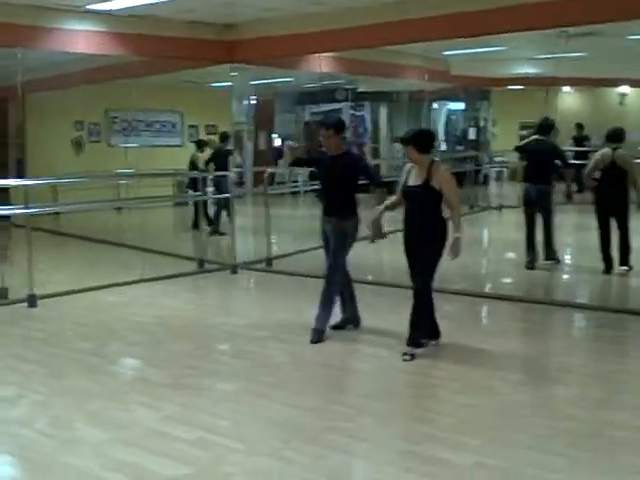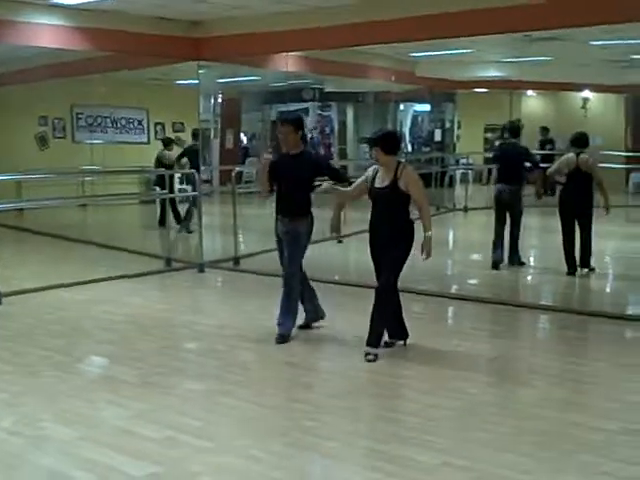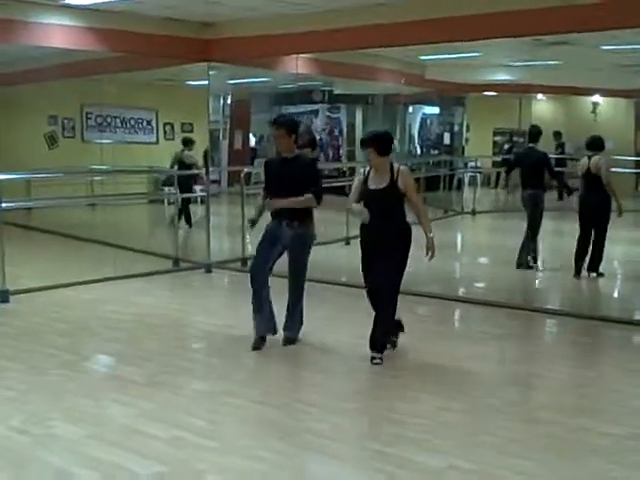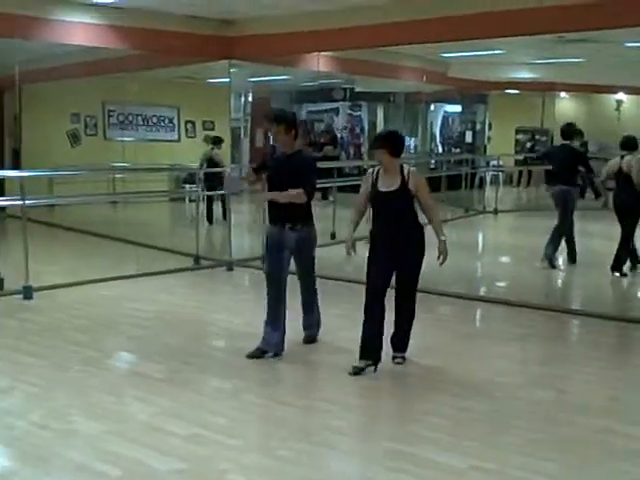
dt=0.5s
person 1, frame 1
left shoulder: (439, 171)
right shoulder: (408, 170)
left elbow: (455, 206)
right elbow: (400, 198)
left wrist: (457, 235)
right wrist: (384, 207)
left hip: (432, 235)
right hip: (411, 234)
left knee: (421, 286)
right knee: (419, 285)
left ankle: (415, 341)
right ankle: (430, 332)
person 1, frame 2
left shoulder: (406, 173)
right shoulder: (373, 172)
left elbow: (423, 206)
right elbow: (351, 193)
left wrist: (427, 235)
right wrist: (333, 191)
left hip: (399, 237)
right hip: (377, 235)
left knee: (384, 287)
right knee: (387, 286)
left ankle: (373, 343)
right ankle: (398, 333)
person 1, frame 3
left shoulder: (401, 174)
right shoulder: (362, 175)
left elbow: (418, 207)
right elbow: (351, 203)
left wrist: (429, 235)
right wrist: (355, 207)
left hip: (396, 240)
right hip: (369, 239)
left knee: (387, 292)
right knee: (372, 290)
left ankle: (378, 347)
right ankle: (393, 328)
person 1, frame 4
left shoulder: (412, 176)
right shoulder: (370, 177)
left elbow: (430, 209)
right elbow: (359, 208)
left wrist: (441, 238)
right wrist: (351, 233)
left hip: (410, 242)
right hip: (380, 243)
left knee: (405, 296)
right knee: (373, 295)
left ankle: (400, 348)
right ankle: (368, 356)
person 2, frame 1
left shoulder: (354, 161)
right shoulder: (320, 158)
left elbow: (377, 185)
right elbow: (291, 162)
right wrist: (289, 151)
left hip: (345, 222)
right hip: (327, 221)
left knee: (332, 272)
right knee: (338, 270)
left ankle: (320, 325)
right ankle: (351, 315)
person 2, frame 2
left shoulder: (312, 161)
right shoulder: (278, 161)
left elbow: (344, 182)
right elbow: (265, 190)
right wrist: (264, 167)
left hip: (299, 223)
right hip: (280, 221)
left knee: (290, 274)
right knee: (293, 270)
left ankle: (285, 327)
right ankle: (314, 311)
person 2, frame 3
left shoulder: (307, 164)
right shoulder: (270, 164)
left elbow: (315, 198)
left wrist: (283, 202)
right wrist: (258, 214)
left hip: (300, 228)
right hip: (276, 225)
left knee: (296, 280)
right knee: (257, 272)
left ankle: (292, 329)
right ankle: (264, 326)
person 2, frame 4
left shoulder: (306, 162)
right shoulder: (273, 160)
left elbow: (305, 195)
right elbow: (256, 172)
left wrist: (269, 195)
left hip: (302, 231)
right hip: (276, 231)
left knee: (307, 282)
right knee: (274, 286)
left ankle: (311, 326)
right ankle: (272, 342)
person 3, frame 1
left shoulder: (529, 146)
right shoulder: (553, 148)
left elbow: (516, 148)
right elbow: (566, 167)
left wrist: (531, 138)
right wrist: (568, 187)
left hip: (529, 188)
right hip: (544, 189)
left knee: (530, 225)
right knee: (547, 223)
left ankle: (530, 259)
right ankle: (550, 255)
person 3, frame 2
left shoulder: (500, 149)
right shoulder: (522, 150)
right elbow: (536, 168)
right wrist: (538, 187)
left hip: (500, 188)
right hip: (514, 190)
left knee: (499, 225)
right knee: (515, 225)
left ankle: (496, 258)
right ankle: (514, 258)
person 3, frame 3
left shoulder: (520, 155)
right shoulder: (542, 156)
left elbow: (508, 171)
right elbow: (553, 175)
right wrist: (567, 189)
left hip: (524, 192)
right hip: (536, 193)
left knee: (532, 224)
right knee: (532, 227)
left ankle: (532, 254)
right ankle: (522, 261)
person 3, frame 4
left shoulder: (553, 151)
right shoulder: (577, 153)
left elbow: (540, 158)
right elbow: (590, 172)
left hip: (555, 188)
right hip: (568, 189)
left knee: (567, 222)
right knee: (562, 224)
left ankle: (571, 256)
right ankle: (549, 254)
person 4, frame 1
left shoulder: (600, 154)
right shoulder: (626, 155)
left elbow: (587, 175)
right elbow: (633, 179)
left wrist: (594, 187)
left hip: (602, 195)
right hip: (620, 195)
left knee: (604, 230)
right knee: (623, 229)
left ankle: (608, 266)
right ankle: (624, 262)
person 4, frame 2
left shoulder: (565, 159)
right shoulder: (589, 160)
left elbow: (549, 174)
right elbow: (598, 182)
right wrist: (606, 200)
left hip: (566, 198)
right hip: (584, 199)
left knee: (568, 233)
right knee: (585, 232)
left ankle: (571, 267)
right ankle: (585, 264)
person 4, frame 3
left shoulder: (582, 162)
right shoulder: (601, 160)
right elbow: (607, 183)
right wrist: (618, 202)
left hip: (585, 201)
right hip: (600, 202)
left knee: (584, 235)
right knee: (599, 235)
left ankle: (578, 269)
right ankle: (593, 269)
person 4, frame 4
left shoulder: (614, 161)
left elbow: (602, 179)
left hip: (618, 199)
left knee: (626, 232)
right knee: (628, 233)
right ankle: (617, 268)
